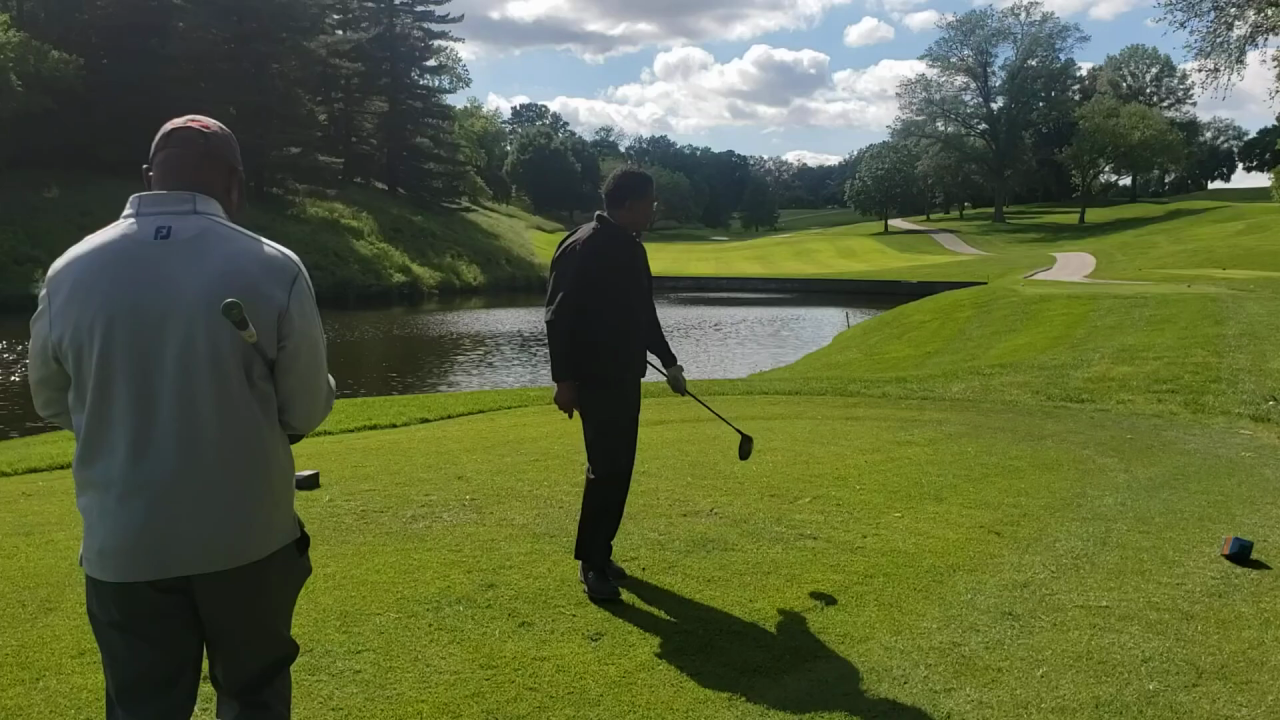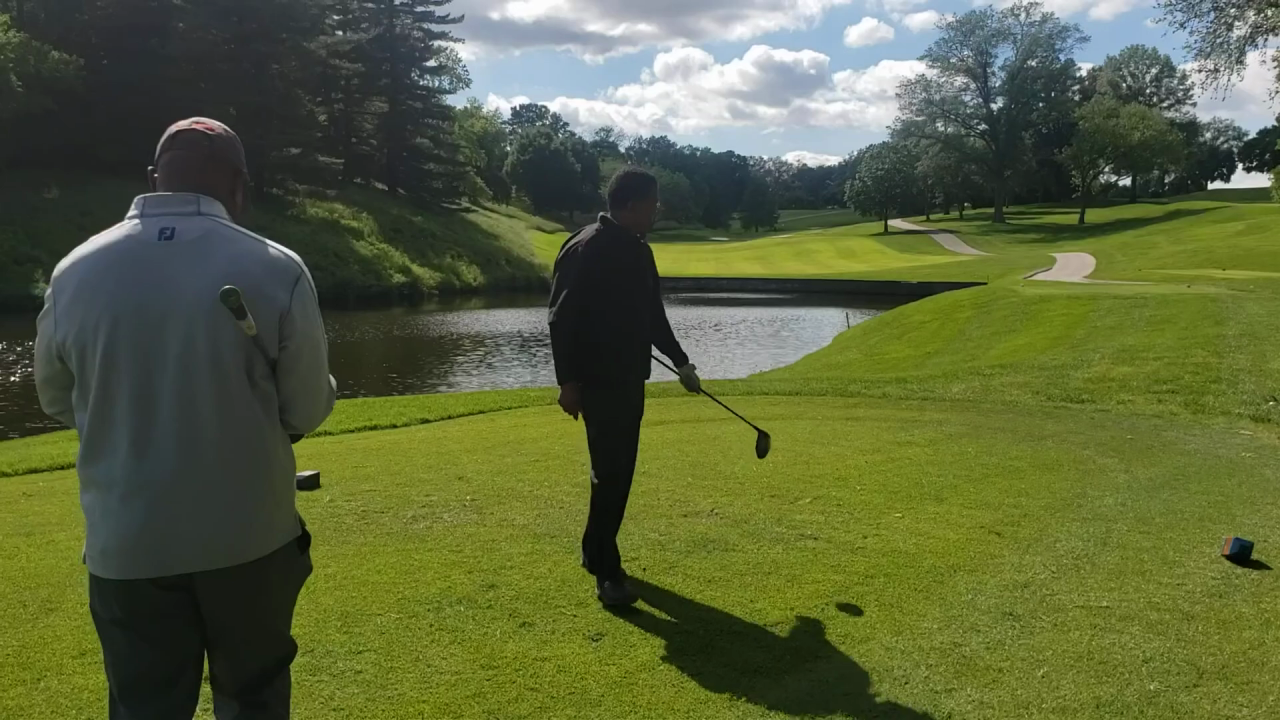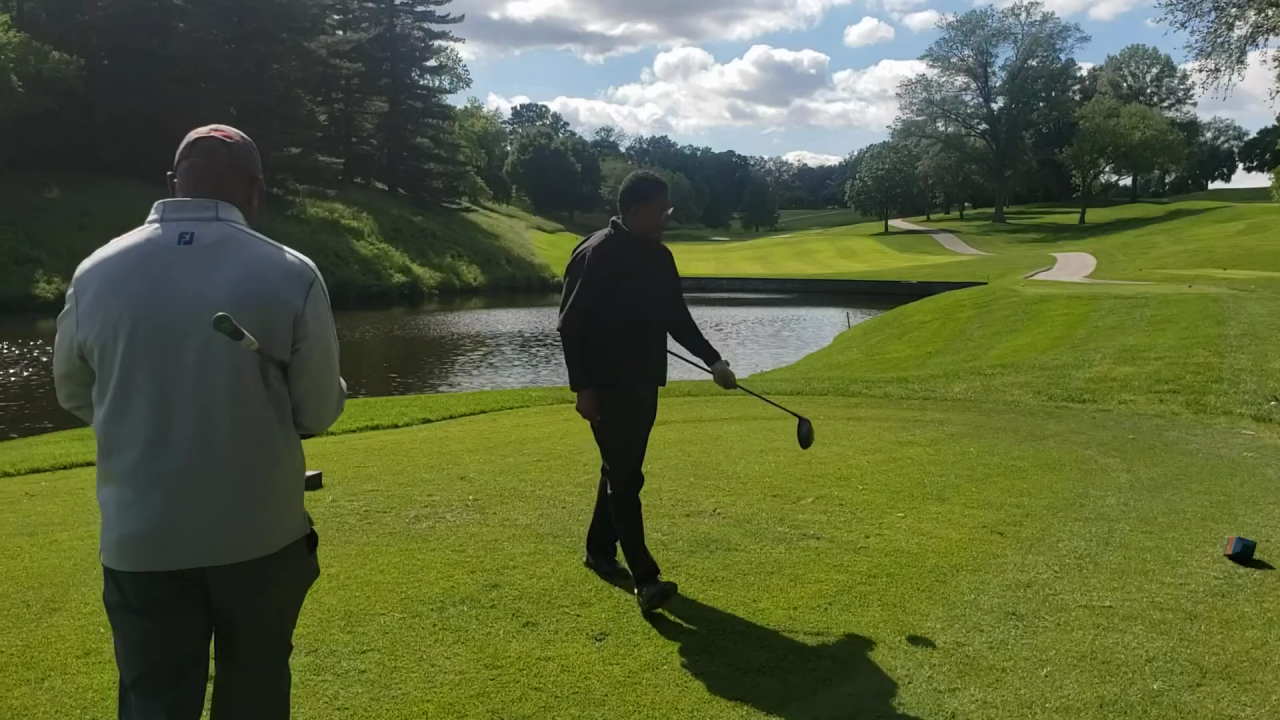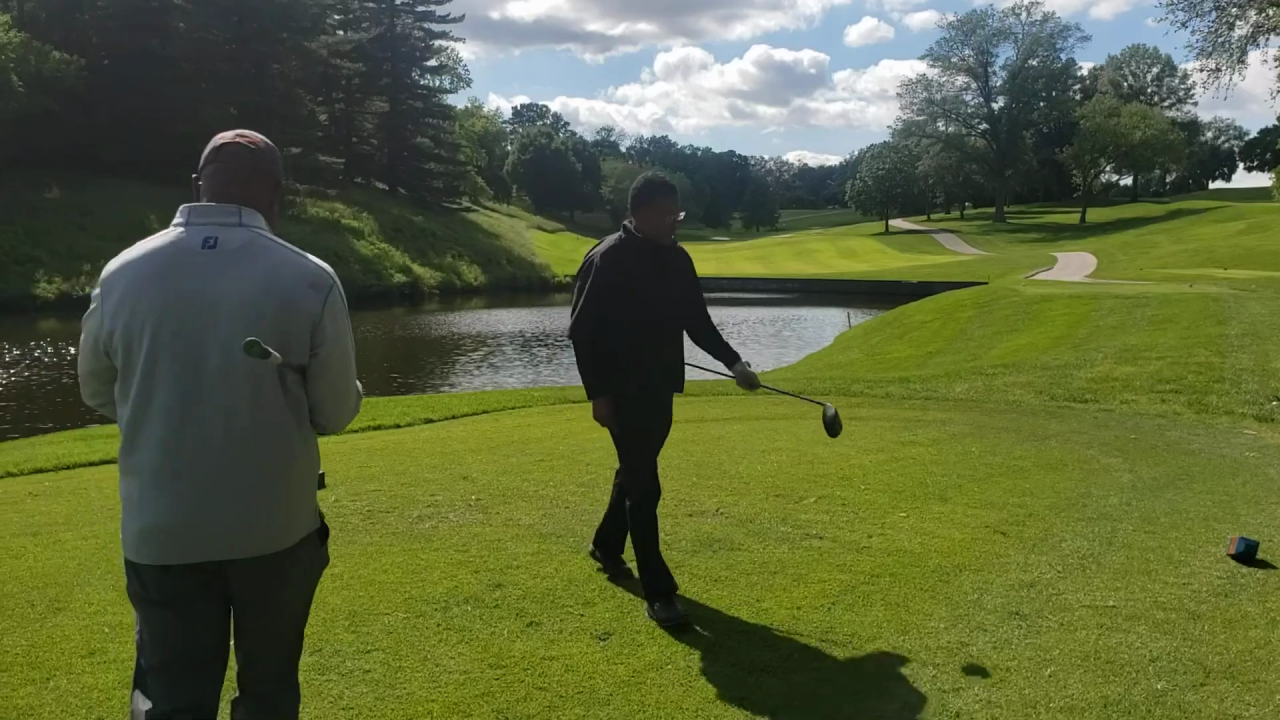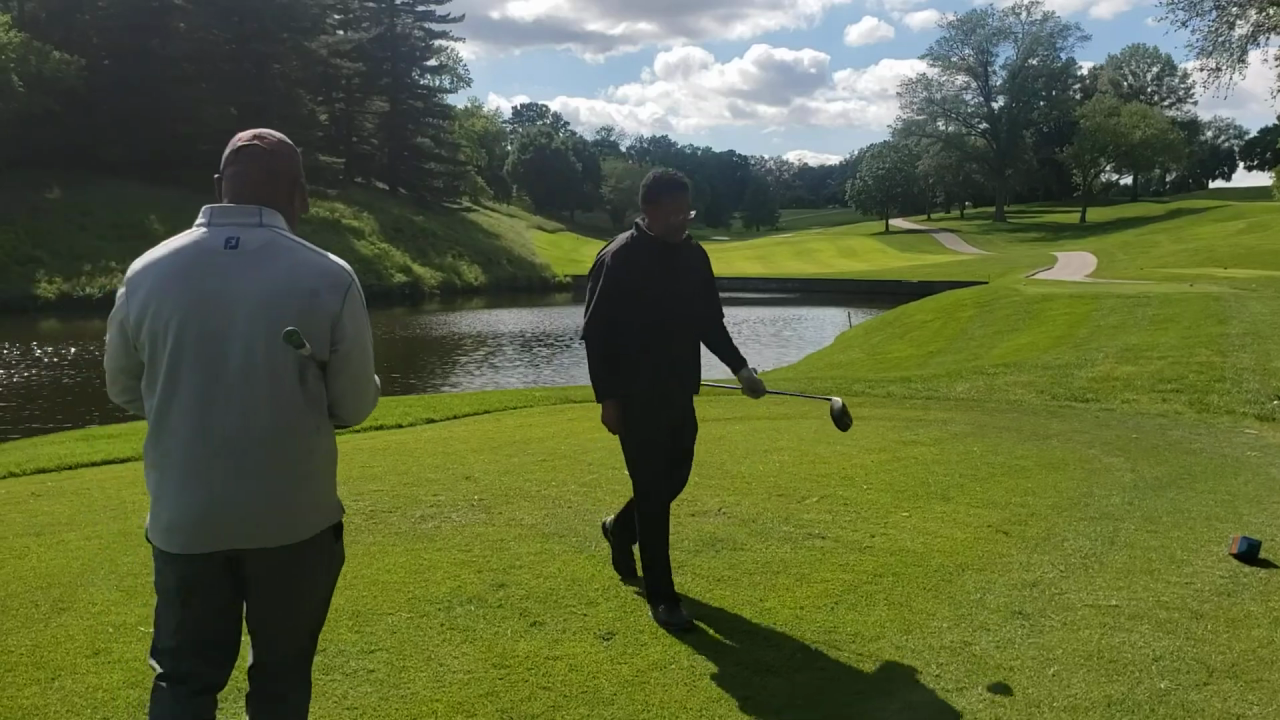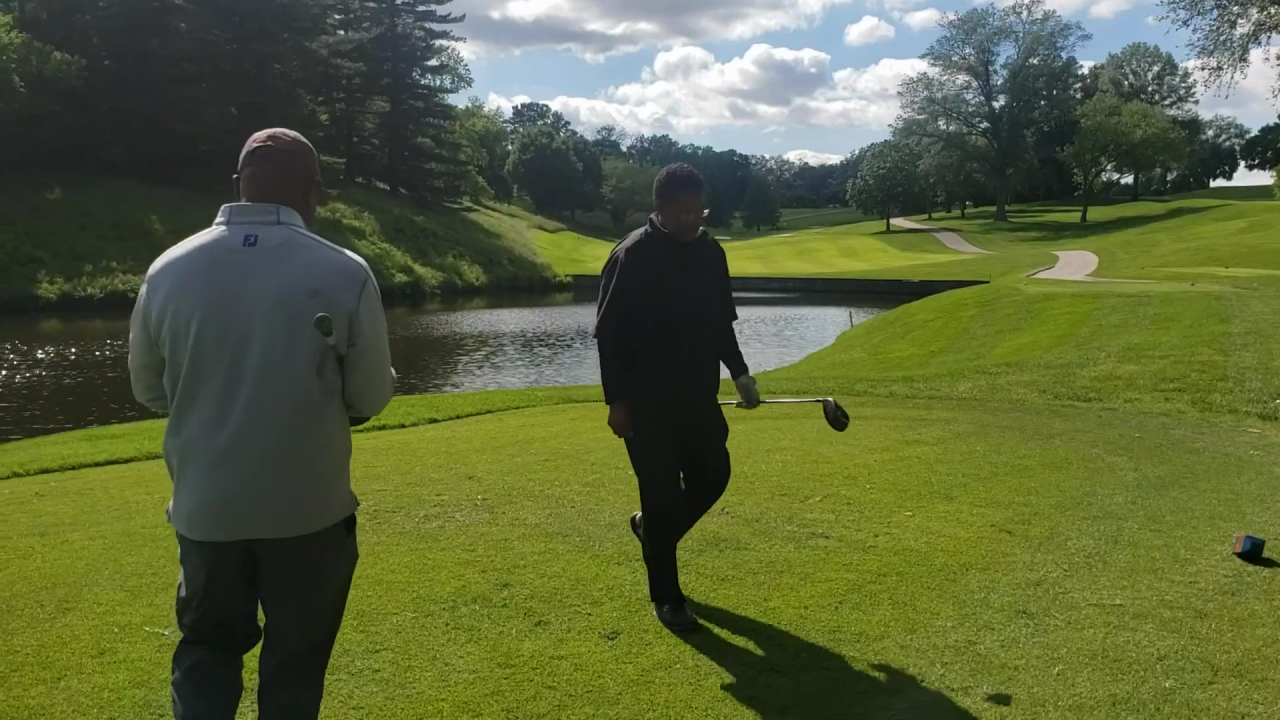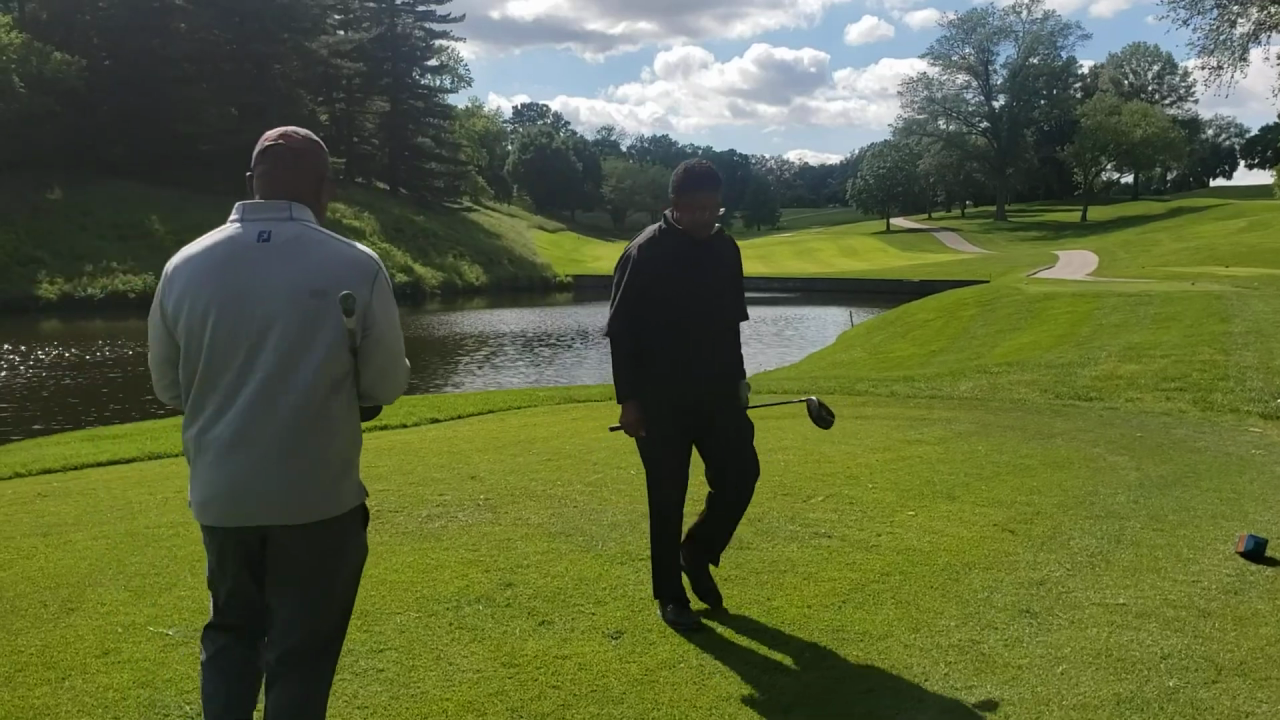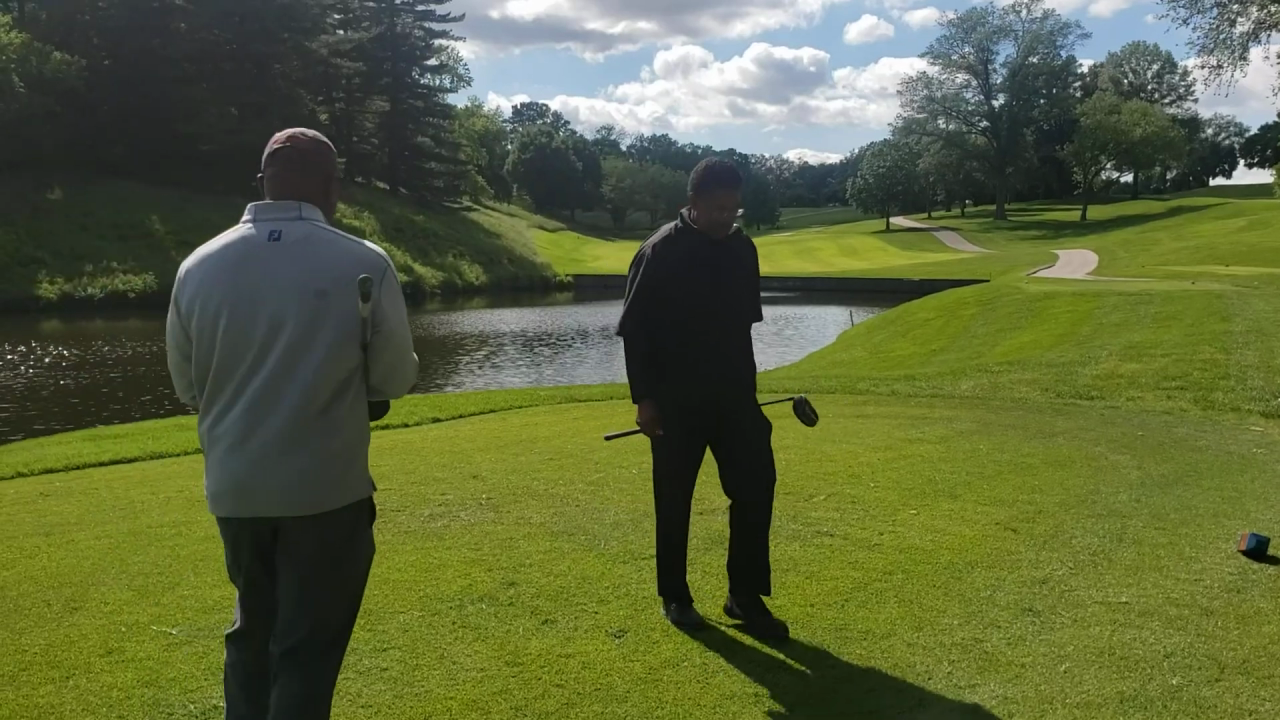
dt=0.1s
person 1, frame 1
left shoulder: (71, 273)
right shoulder: (273, 268)
left elbow: (54, 402)
right elbow: (307, 409)
left hip: (124, 546)
right hip: (248, 534)
person 1, frame 2
left shoulder: (76, 273)
right shoulder: (275, 269)
left elbow: (59, 400)
right elbow: (308, 409)
left hip: (126, 544)
right hip: (249, 533)
person 1, frame 3
left shoulder: (98, 273)
right shoulder: (290, 274)
left elbow: (76, 396)
right elbow: (319, 411)
left hip: (141, 537)
right hip: (260, 529)
person 1, frame 4
left shoulder: (123, 274)
right shoulder: (309, 280)
left elbow: (100, 393)
right elbow: (336, 411)
left hip: (160, 530)
right hip: (275, 526)
person 1, frame 5
left shoulder: (148, 272)
right shoulder: (328, 278)
left elbow: (126, 392)
right elbow: (355, 403)
left hip: (185, 518)
right hip: (294, 516)
right knee: (282, 671)
person 1, frame 6
left shoulder: (169, 270)
right shoulder: (344, 274)
left elbow: (150, 389)
right elbow: (371, 396)
left hip: (205, 508)
right hip: (309, 508)
left knee: (208, 652)
right knee: (294, 666)
person 1, frame 7
left shoulder: (185, 266)
right shoulder: (354, 267)
left elbow: (171, 389)
right elbow: (384, 385)
left hip: (222, 495)
right hip: (318, 497)
left knee: (232, 637)
right knee: (301, 655)
person 1, frame 8
left shoulder: (199, 266)
right shoulder: (363, 264)
left elbow: (189, 387)
right elbow: (394, 380)
left hip: (235, 488)
right hip: (328, 492)
left knee: (253, 629)
right knee: (309, 649)
person 2, frame 1
left shoulder: (632, 249)
right shoulder: (582, 249)
left elbow: (644, 315)
right elbow: (559, 320)
left wrist: (669, 363)
right wrist: (564, 379)
left hip: (625, 375)
right hip: (594, 378)
left knee: (619, 466)
right knee: (607, 467)
left ankle: (597, 553)
right ankle: (591, 562)
person 2, frame 2
left shoulder: (639, 250)
right shoulder: (585, 250)
left elbow: (653, 315)
right elbow: (562, 321)
left wrist: (681, 362)
right wrist: (568, 381)
left hip: (629, 376)
right hip: (597, 380)
left knee: (619, 468)
right knee: (610, 470)
left ankle: (598, 555)
right ankle: (605, 570)
person 2, frame 3
left shoulder: (658, 255)
right shoulder: (595, 255)
left elbow: (677, 317)
right elbow: (572, 327)
left wrist: (712, 360)
right wrist: (583, 387)
left hip: (645, 382)
right hip: (609, 385)
left knee: (621, 468)
right knee: (625, 475)
left ankle: (600, 550)
right ankle: (644, 578)
person 2, frame 4
left shoulder: (675, 258)
right shoulder: (606, 260)
left elbow: (697, 319)
right elbow: (583, 332)
left wrist: (734, 362)
right wrist: (598, 394)
left hip: (660, 387)
right hip: (623, 392)
left knee: (635, 475)
right knee: (643, 486)
left ankle: (606, 547)
right ankle: (658, 592)
person 2, frame 5
left shoulder: (693, 255)
right shoulder: (618, 259)
left elbow: (709, 321)
right elbow: (597, 335)
left wrist: (740, 368)
right wrist: (607, 399)
left hip: (678, 392)
right hip: (636, 397)
left knee: (669, 481)
right knee: (654, 491)
left ankle: (621, 530)
right ankle: (661, 596)
person 2, frame 6
left shoulder: (709, 251)
right shoulder: (631, 257)
left elbow: (720, 321)
right elbow: (609, 334)
left wrist: (740, 373)
right wrist: (616, 400)
left hip: (698, 392)
right hip: (649, 397)
left knee: (712, 477)
right knee: (661, 493)
left ankle: (650, 526)
right ankle: (666, 596)
person 2, frame 7
left shoulder: (726, 248)
right shoulder: (645, 254)
right elbow: (622, 333)
left wrist: (738, 376)
right wrist: (629, 399)
left hip: (718, 392)
right hip: (663, 398)
left knee: (740, 478)
right knee: (667, 496)
left ankle: (695, 555)
right ankle: (670, 596)
person 2, frame 8
left shoulder: (742, 248)
right shoulder: (660, 252)
right elbow: (635, 331)
left wrist: (745, 379)
right wrist: (645, 399)
left hip: (732, 394)
right hip: (675, 399)
left knee: (755, 487)
right knee: (674, 498)
left ankle: (745, 596)
right ankle: (674, 595)
